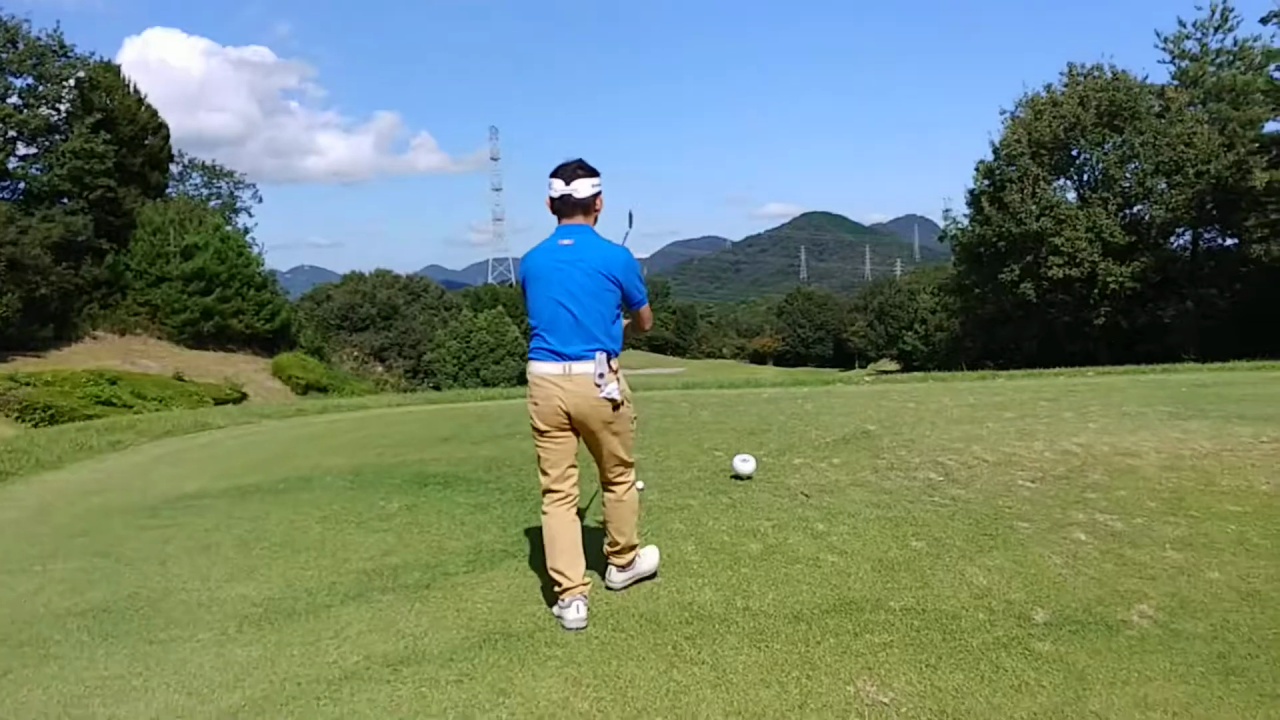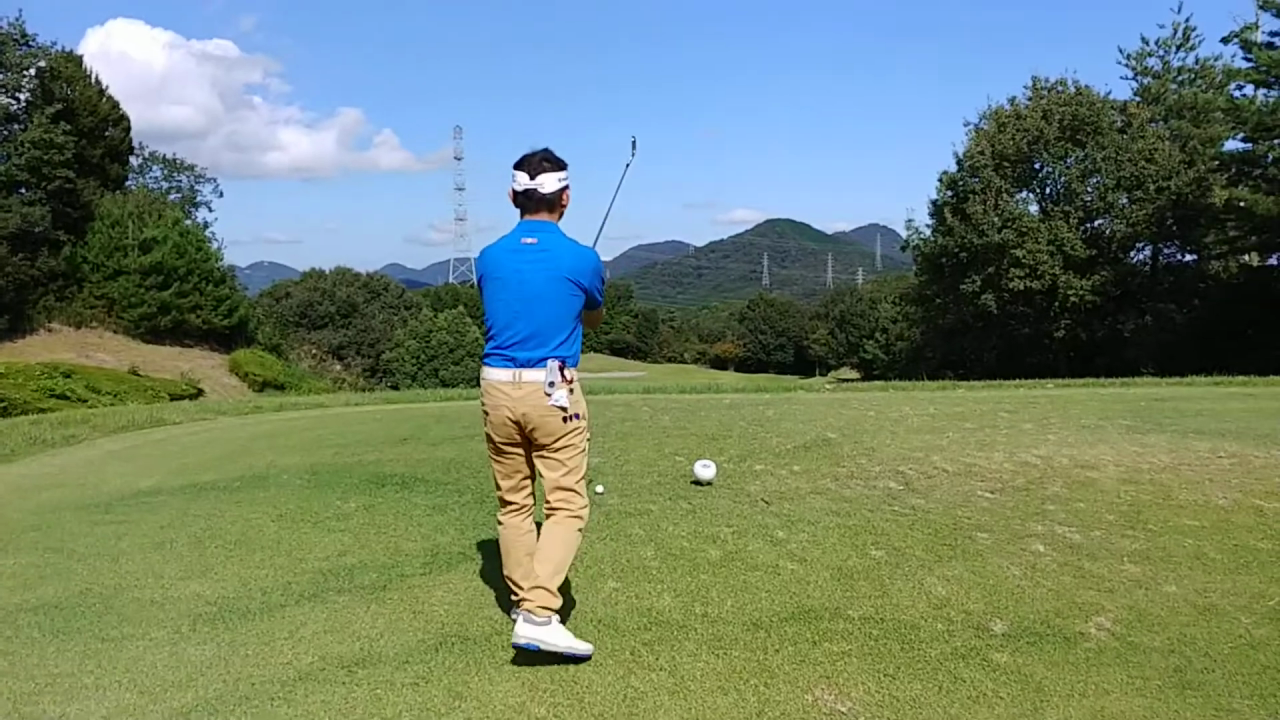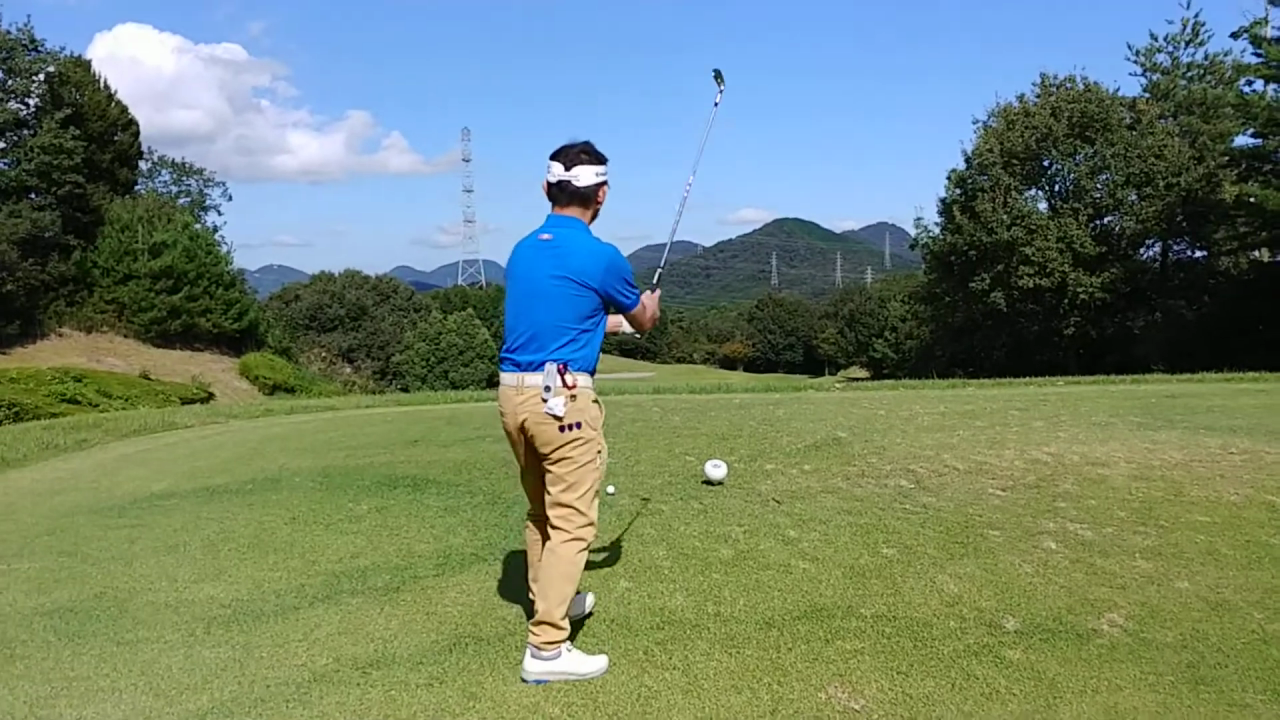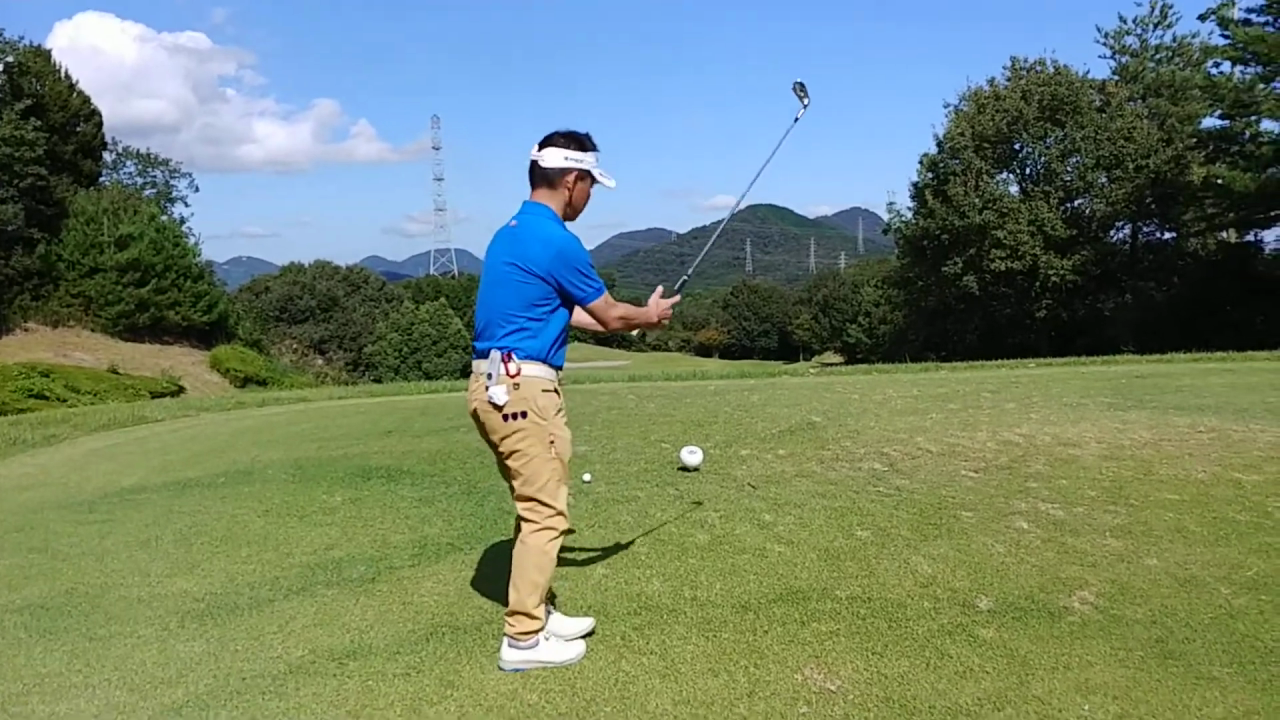
dt=0.4s
person 1, frame 1
left shoulder: (531, 262)
right shoulder: (617, 258)
right elbow: (643, 323)
left hip: (545, 382)
right hip: (599, 382)
left knee: (558, 493)
right knee: (619, 478)
left ankle: (570, 598)
right ankle: (624, 563)
person 1, frame 2
left shoulder: (489, 258)
right shoulder: (582, 259)
right elbow: (594, 319)
left hip: (498, 389)
right hip: (554, 392)
left knee: (514, 503)
right knee: (566, 506)
left ankle: (525, 601)
right ankle: (539, 617)
person 1, frame 3
left shoulder: (522, 251)
right shoulder: (600, 256)
right elbow: (643, 320)
left wrist: (614, 320)
right wrist: (649, 306)
left hip: (514, 394)
right hip: (564, 398)
left knee: (542, 513)
right knee: (572, 523)
left ankle: (551, 603)
right ankle: (547, 649)
person 1, frame 4
left shoulder: (509, 233)
right shoulder: (556, 242)
right elbow: (611, 316)
left wrist: (633, 319)
right wrist: (651, 313)
left hip: (494, 386)
right hip: (523, 389)
left knee: (534, 510)
right knee: (545, 515)
left ankle: (536, 616)
right ankle: (523, 639)
